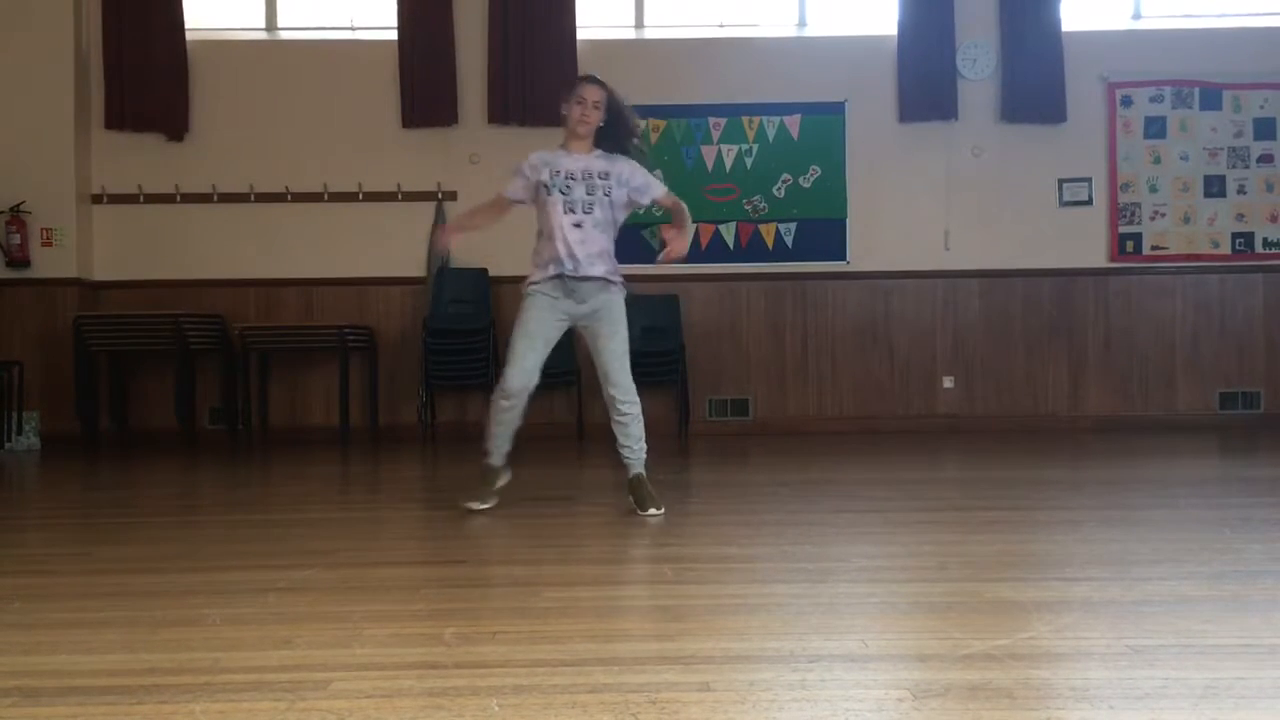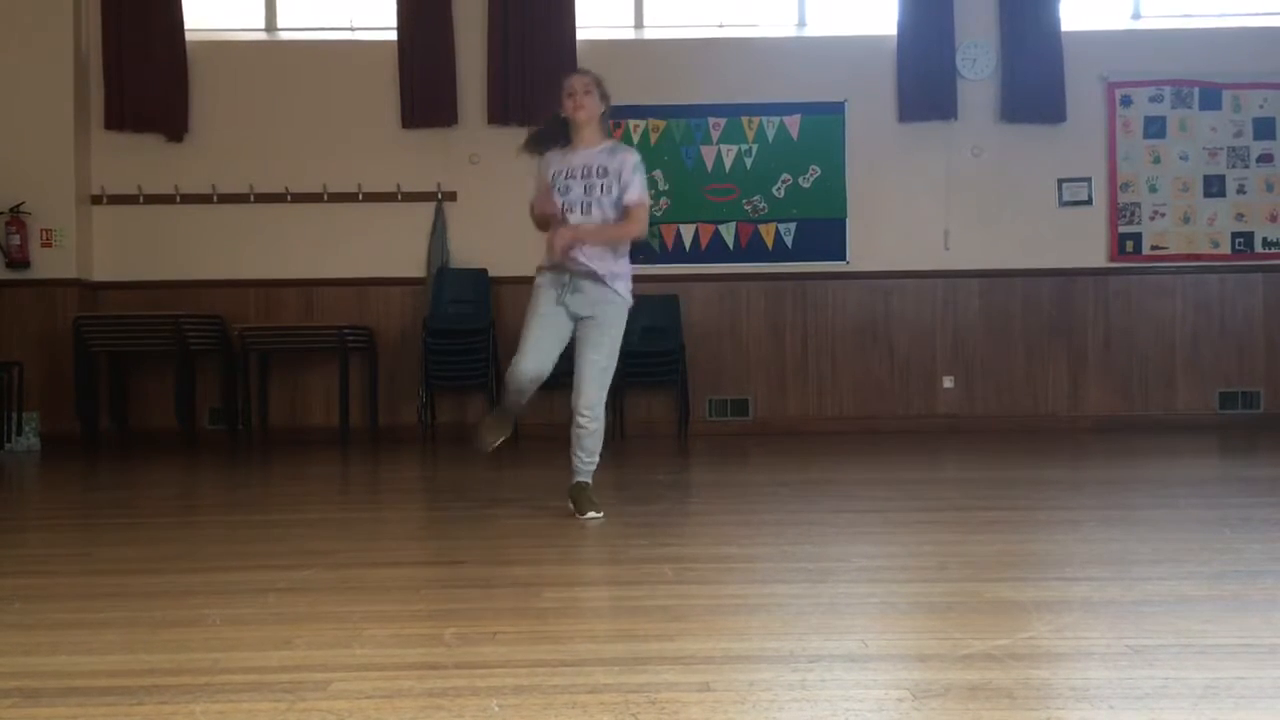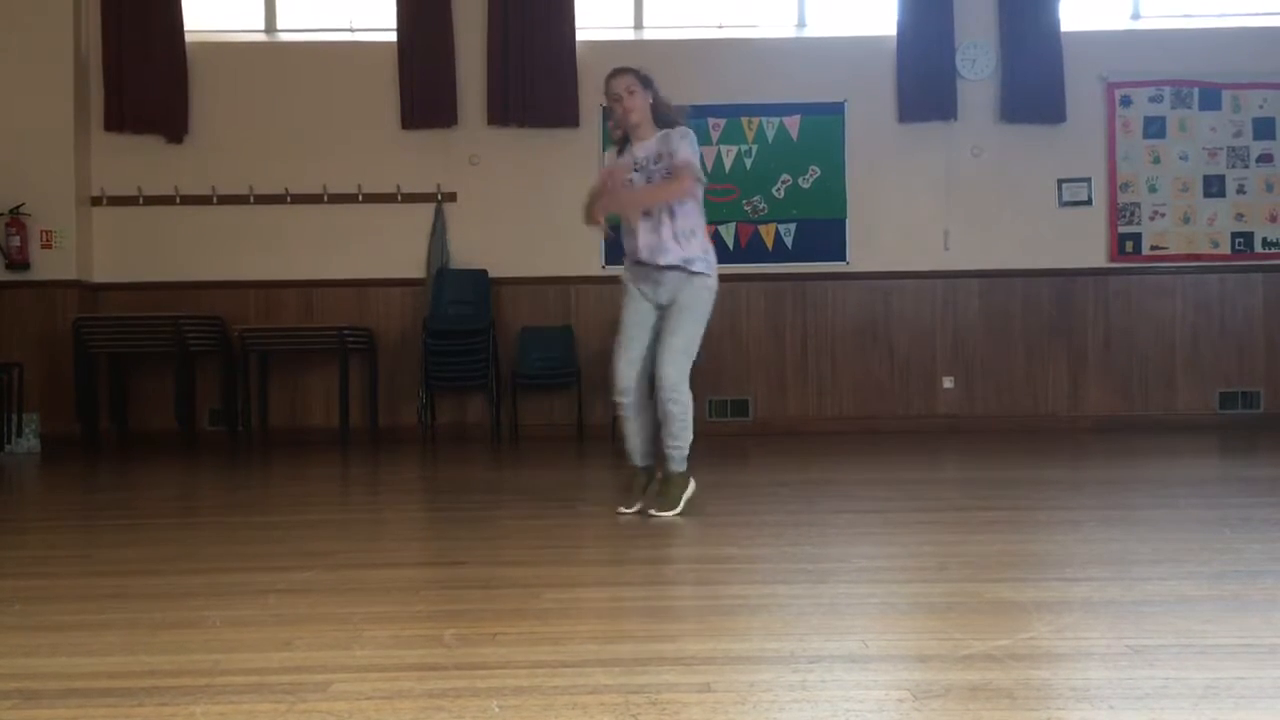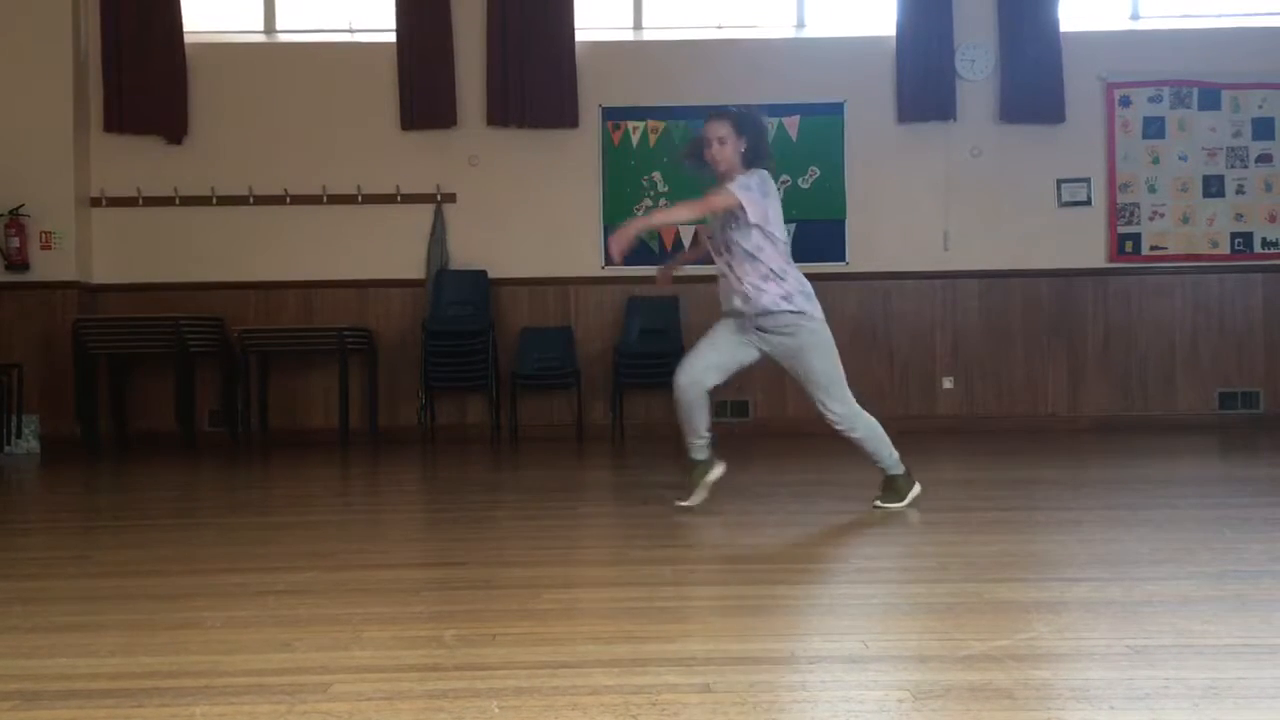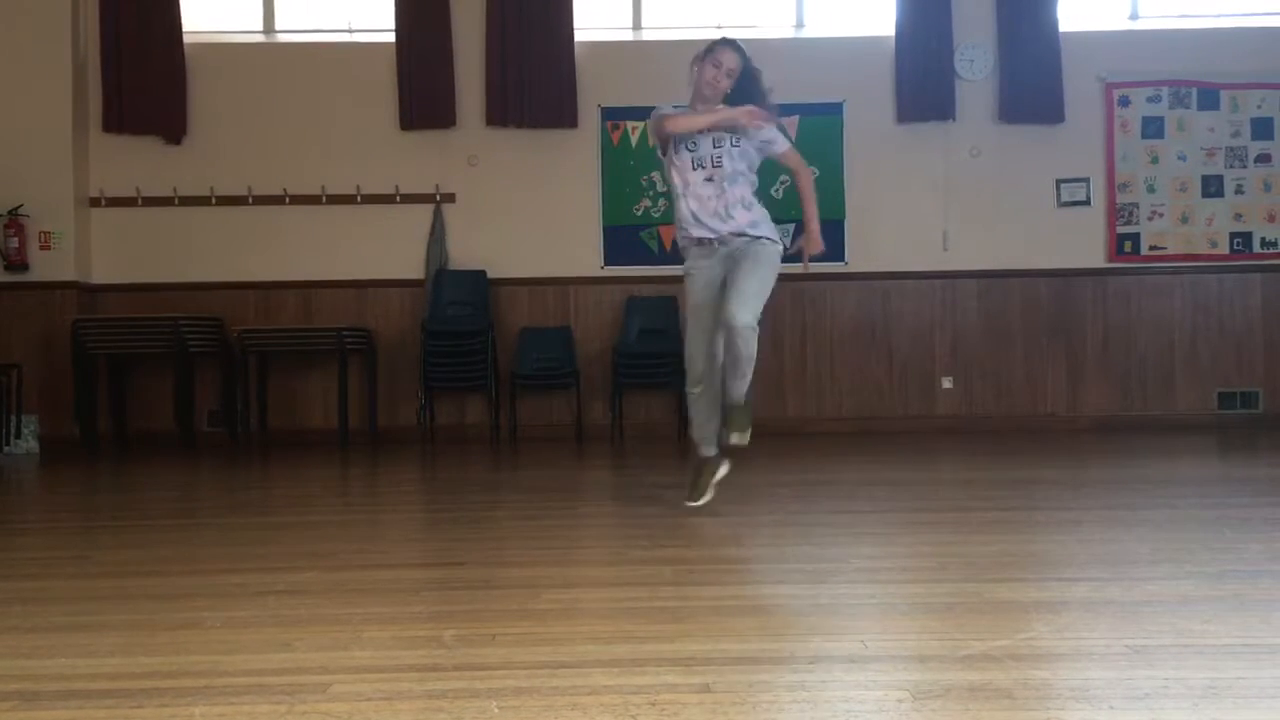
dt=0.4s
person 1, frame 1
left shoulder: (622, 167)
right shoulder: (538, 164)
left elbow: (674, 204)
right elbow: (497, 206)
left wrist: (682, 229)
right wrist: (456, 226)
left hip: (600, 289)
right hip: (547, 287)
left knee: (619, 386)
right knee: (515, 382)
left ankle: (637, 476)
right ankle: (494, 464)
person 1, frame 2
left shoulder: (625, 158)
right shoulder: (552, 161)
left elbow: (638, 225)
left wrist: (576, 232)
right wrist: (547, 216)
left hip: (606, 288)
right hip: (556, 283)
left knee: (589, 399)
right knee: (526, 371)
left ankle: (582, 482)
right ankle: (511, 406)
person 1, frame 3
left shoulder: (679, 138)
right shoulder: (621, 160)
left elbow: (684, 185)
right elbow: (593, 216)
left wrist: (624, 199)
right wrist: (605, 187)
left hip: (690, 274)
right hip: (642, 278)
left knee: (669, 375)
right knee: (627, 383)
left ankle: (677, 472)
right ankle: (642, 471)
person 1, frame 4
left shoulder: (757, 183)
right shoulder: (721, 196)
left elbow: (702, 208)
left wrist: (636, 225)
right wrist: (673, 262)
left hip: (792, 315)
right hip: (741, 322)
left knee: (839, 410)
right knee: (687, 382)
left ankle: (897, 474)
right ankle: (704, 461)
person 1, frame 5
left shoulder: (752, 123)
right shoulder: (672, 119)
left elbow: (801, 169)
right elbow: (671, 127)
left wrist: (812, 227)
right wrist: (731, 115)
left hip: (753, 241)
right hip: (702, 253)
left knee: (738, 318)
right knee: (700, 367)
left ankle: (735, 400)
right ankle: (708, 457)
